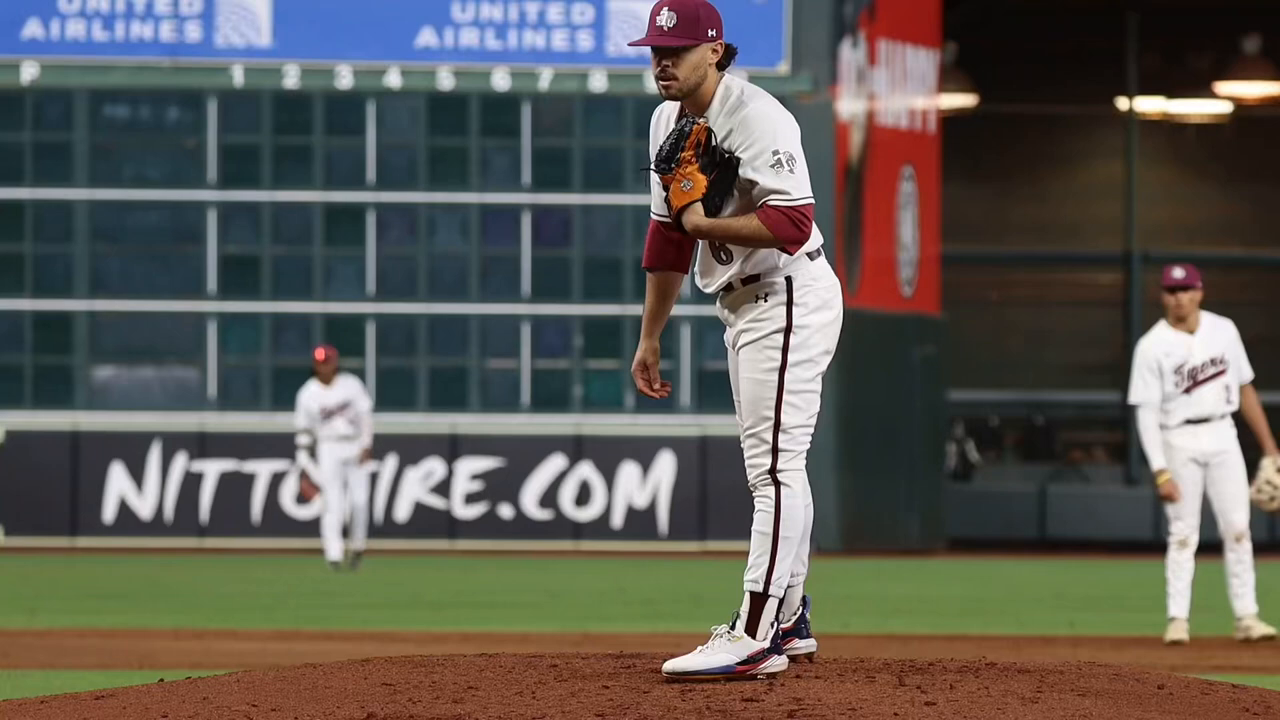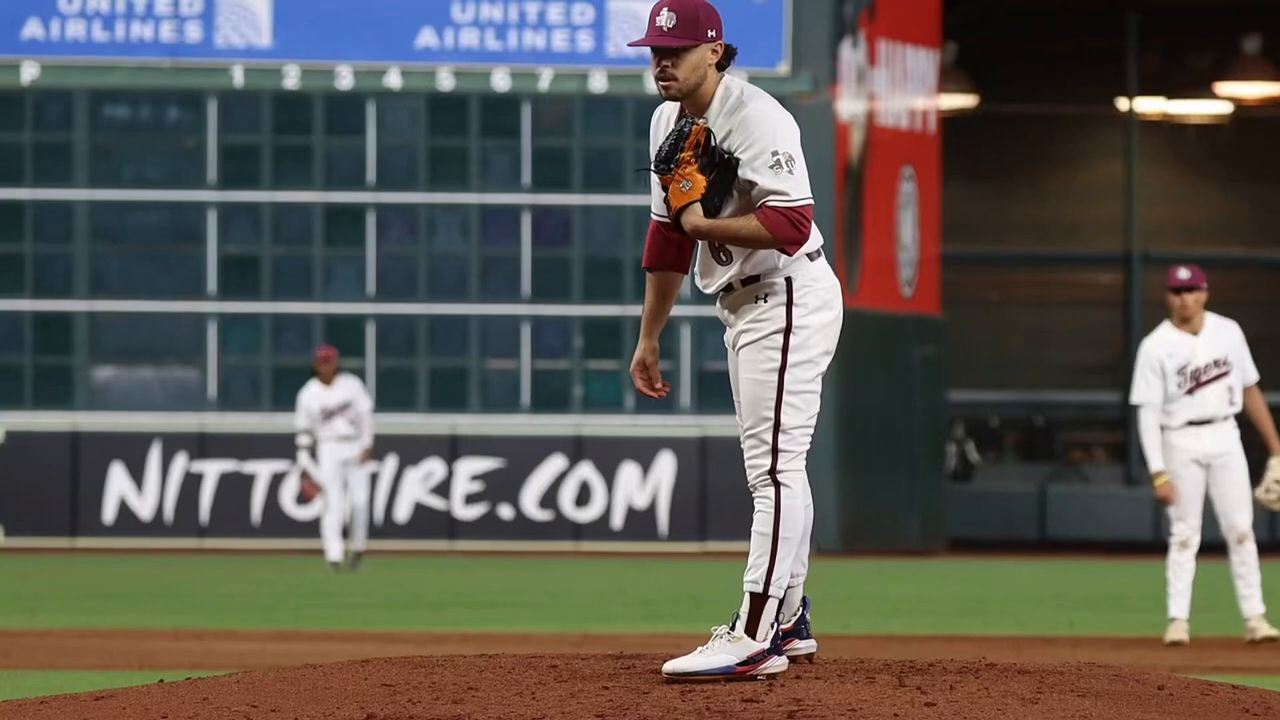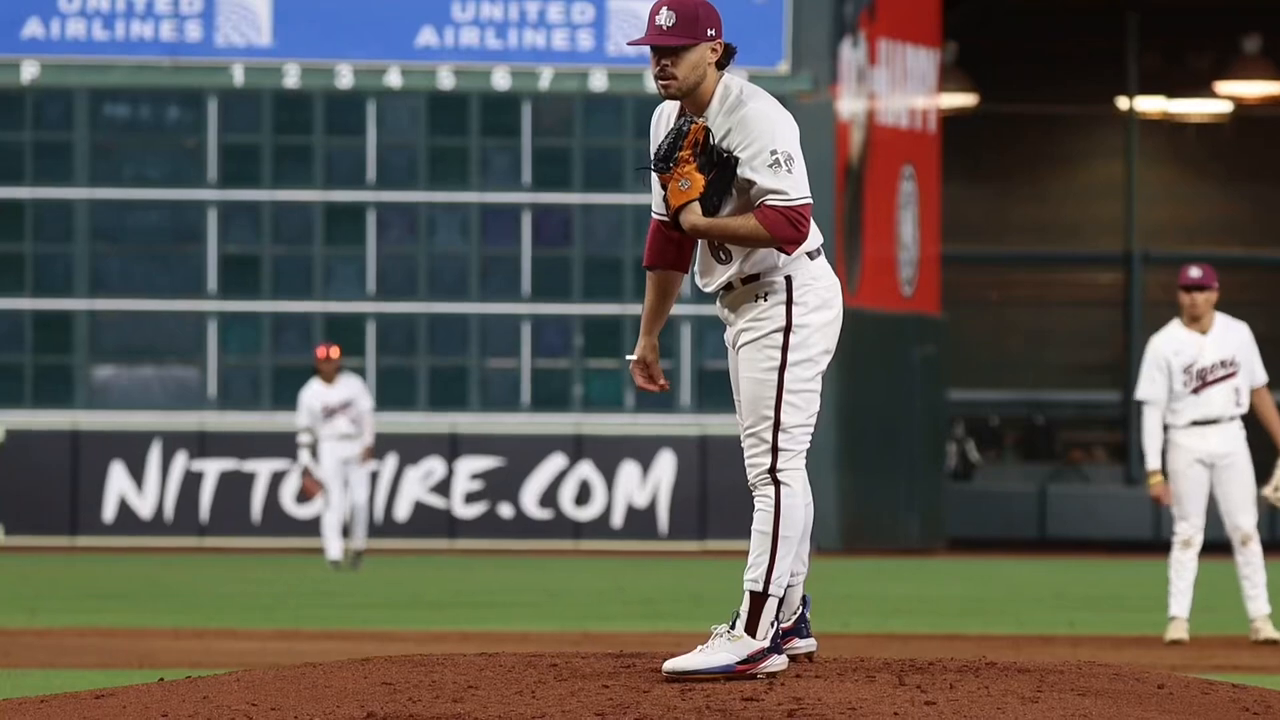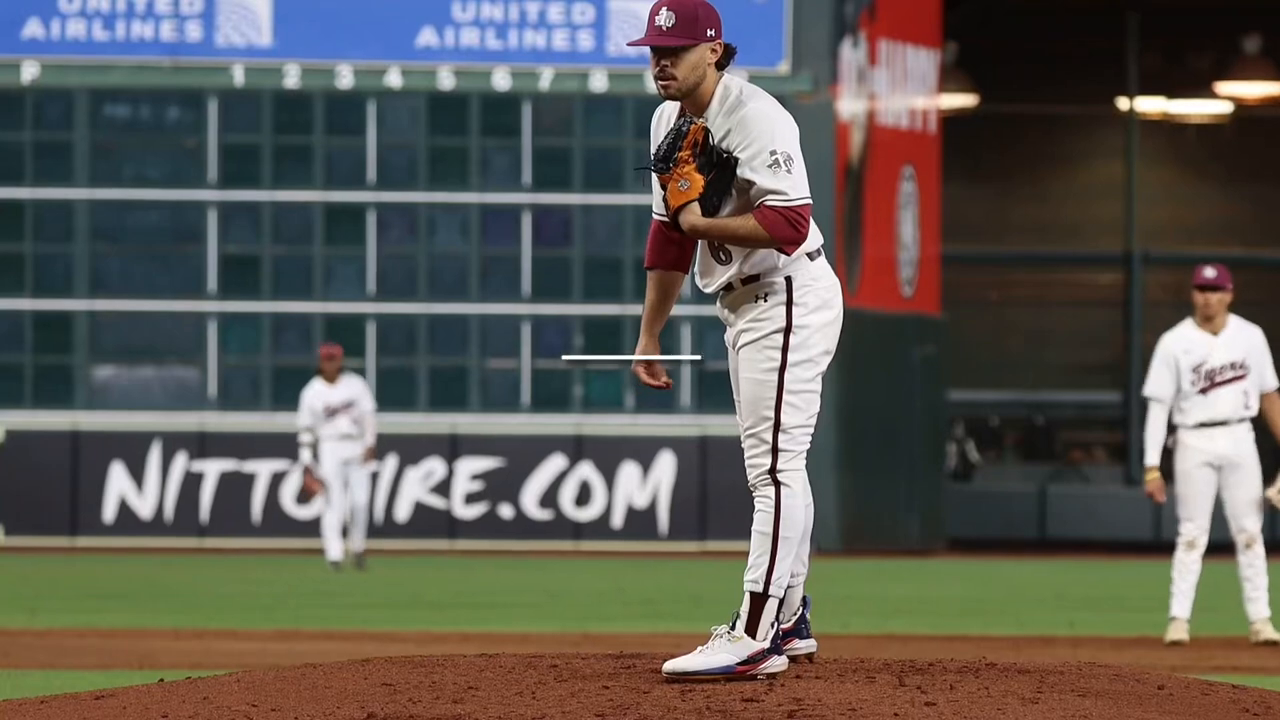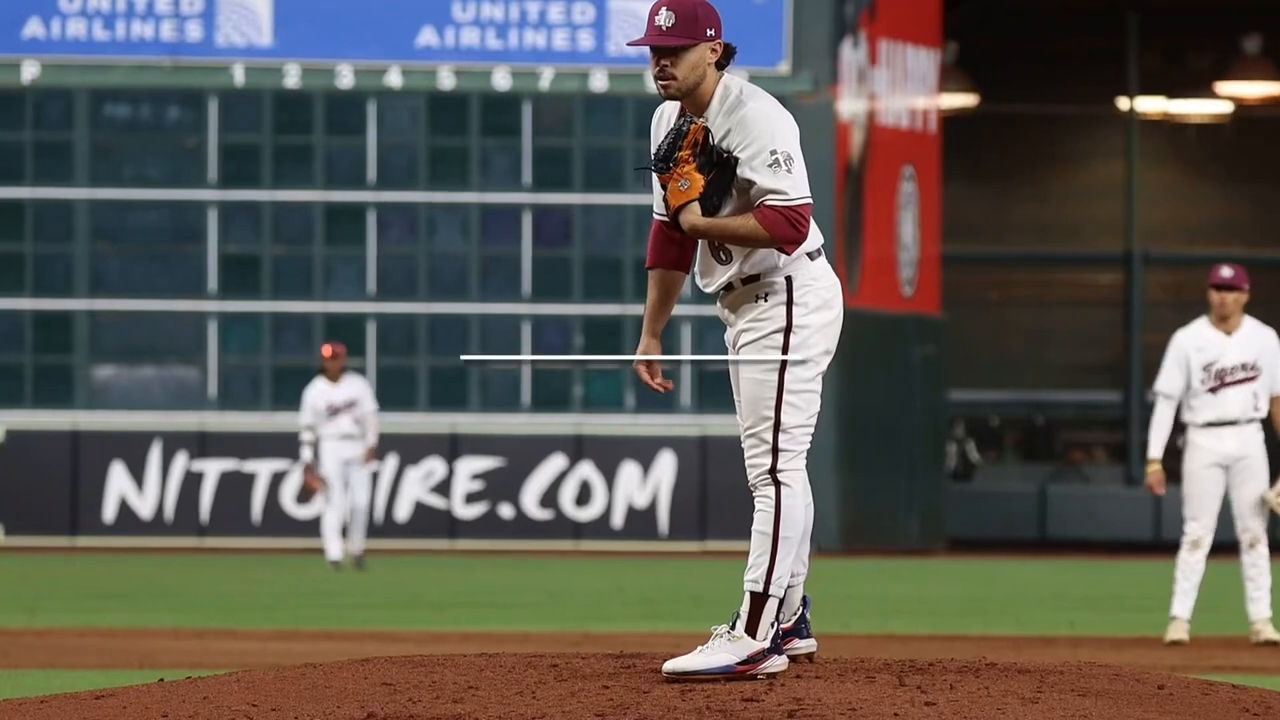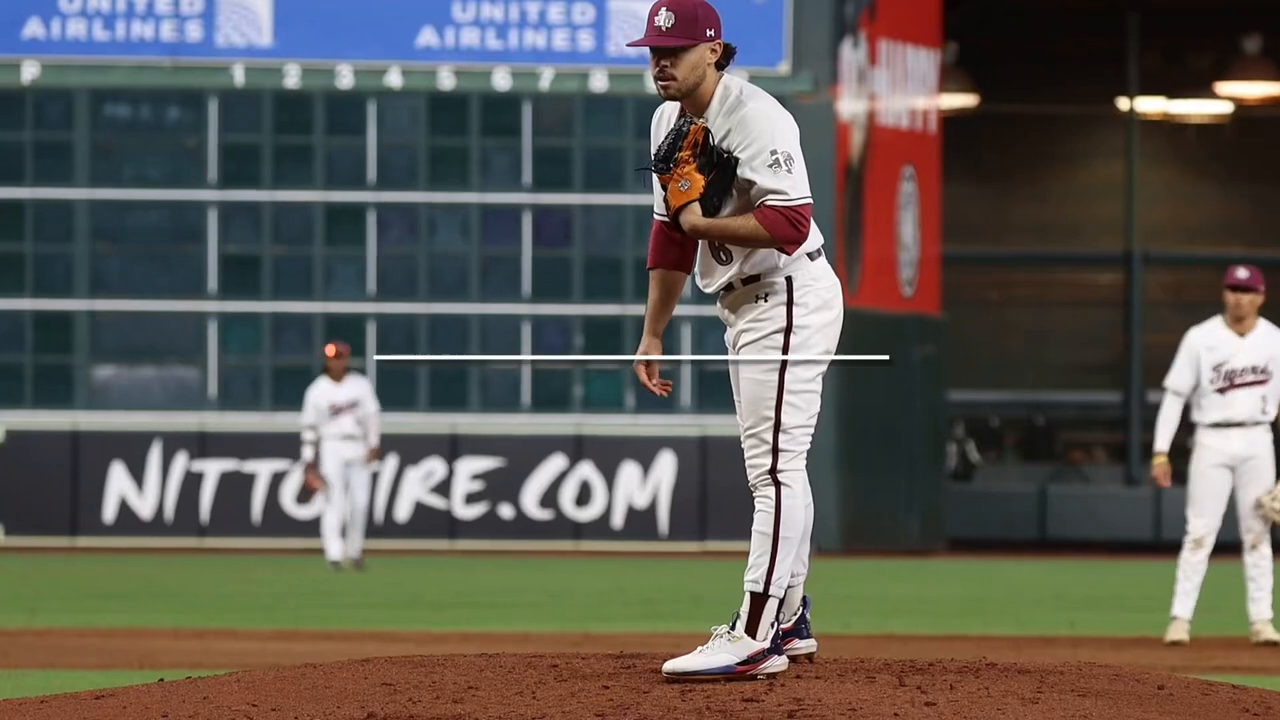
dt=0.1s
person 1, frame 1
left shoulder: (756, 117)
right shoulder: (667, 120)
left elbow: (793, 224)
right elbow: (667, 233)
left wrist: (703, 224)
right wrist: (649, 338)
left hip: (788, 299)
right hip: (742, 304)
left knee: (773, 467)
right knee: (771, 464)
left ankle: (756, 637)
right ankle: (788, 619)
person 1, frame 2
left shoulder: (756, 118)
right shoulder: (668, 121)
left elbow: (792, 225)
right elbow: (667, 234)
left wrist: (702, 225)
right wrist: (648, 337)
left hip: (789, 299)
right hip: (743, 305)
left knee: (773, 467)
right knee: (772, 467)
left ankle: (756, 638)
right ankle: (788, 620)
person 1, frame 3
left shoulder: (756, 116)
right shoulder: (668, 119)
left elbow: (790, 224)
right elbow: (667, 231)
left wrist: (701, 223)
right wrist: (649, 335)
left hip: (788, 299)
right hip: (743, 303)
left knee: (774, 466)
right knee: (775, 464)
left ankle: (756, 637)
right ankle: (788, 619)
person 1, frame 4
left shoulder: (755, 117)
right shoulder: (667, 120)
left elbow: (788, 225)
right elbow: (668, 233)
left wrist: (700, 224)
right wrist: (649, 334)
left hip: (787, 300)
right hip: (743, 305)
left knee: (774, 467)
right knee: (773, 466)
left ankle: (755, 638)
right ankle: (787, 620)
person 1, frame 5
left shoulder: (754, 116)
right shoulder: (667, 120)
left elbow: (789, 224)
right elbow: (669, 233)
left wrist: (701, 223)
right wrist: (651, 334)
left hip: (788, 299)
right hip: (742, 303)
left knee: (773, 466)
right knee: (773, 465)
left ankle: (757, 637)
right ankle: (788, 620)
person 1, frame 6
left shoulder: (755, 117)
right shoulder: (668, 121)
left elbow: (790, 224)
right elbow: (670, 235)
left wrist: (701, 224)
right wrist: (652, 335)
left hip: (788, 300)
right hip: (742, 303)
left knee: (774, 466)
right knee: (774, 466)
left ankle: (756, 637)
right ankle: (788, 620)
person 2, frame 1
left shoulder: (1224, 330)
right shoulder: (1151, 346)
left elbow: (1245, 388)
right elbow: (1146, 414)
right wrist: (1160, 471)
left hip: (1222, 436)
right hip: (1179, 442)
left knee: (1237, 526)
right knee: (1182, 533)
left ankle: (1247, 617)
right ankle: (1178, 620)
person 2, frame 2
left shoulder: (1229, 332)
right shoulder: (1154, 346)
right elbow: (1148, 414)
right wrist: (1159, 473)
left hip: (1225, 438)
right hip: (1181, 443)
left knee: (1240, 528)
right knee: (1184, 534)
right ankle: (1178, 620)
person 2, frame 3
left shoulder: (1238, 333)
right shoulder: (1162, 343)
right elbow: (1152, 409)
right wrist: (1154, 471)
left hip: (1231, 437)
right hip: (1186, 442)
left knee: (1245, 529)
right knee: (1186, 532)
right ankle: (1178, 619)
person 2, frame 4
right shoulder: (1173, 342)
right elbow: (1158, 407)
right wrist: (1152, 467)
left hip: (1240, 440)
right hip: (1194, 444)
left knee: (1249, 531)
right knee: (1191, 534)
right ankle: (1179, 620)
person 2, frame 5
right shoulder: (1187, 339)
right elbow: (1166, 400)
right wrist: (1154, 459)
left hip: (1249, 441)
right hip: (1204, 443)
right knee: (1196, 532)
right ankle: (1179, 619)
person 2, frame 6
right shoulder: (1199, 338)
right elbow: (1174, 397)
right wrist: (1160, 452)
right hip: (1211, 443)
right knee: (1200, 532)
right ankle: (1180, 619)
person 3, frame 1
left shoulder: (863, 44)
right shoulder: (846, 47)
left elbow: (865, 88)
right elbow: (844, 91)
left hip: (859, 122)
right hip: (849, 122)
left knee: (857, 191)
right knee: (848, 195)
left ankle: (854, 275)
right ankle: (849, 274)
person 3, frame 2
left shoulder: (862, 45)
right shoulder: (846, 47)
left elbow: (865, 88)
right elbow: (844, 91)
left hip: (859, 121)
right hip: (849, 122)
left knee: (857, 193)
right knee: (848, 194)
left ankle: (854, 276)
right ankle: (849, 275)
person 3, frame 3
left shoulder: (863, 44)
right shoulder: (846, 46)
left elbow: (865, 87)
right elbow: (844, 90)
left hip: (859, 120)
right hip: (849, 121)
left knee: (857, 197)
right knee: (848, 198)
left ankle: (854, 275)
right ankle: (849, 274)
person 3, frame 4
left shoulder: (863, 45)
right shoulder: (846, 47)
left elbow: (865, 88)
right elbow: (845, 90)
left hip: (859, 122)
right hip: (850, 122)
left knee: (856, 200)
right knee: (848, 199)
left ankle: (854, 276)
right ankle: (849, 273)
person 3, frame 5
left shoulder: (864, 45)
right shoulder: (847, 47)
left elbow: (866, 87)
right elbow: (844, 90)
left hip: (860, 121)
right hip: (849, 121)
left knee: (857, 192)
right knee: (848, 195)
left ankle: (854, 275)
right ankle: (849, 274)
person 3, frame 6
left shoulder: (863, 45)
right shoulder: (847, 46)
left elbow: (866, 87)
right elbow: (844, 89)
left hip: (860, 120)
right hip: (849, 121)
left knee: (857, 193)
right knee: (848, 194)
left ankle: (854, 276)
right ankle: (849, 274)
person 4, frame 1
left shoulder: (352, 383)
right shoulder: (306, 394)
left elbow: (365, 414)
right elbow: (302, 430)
left wrist: (366, 446)
right wrist: (303, 465)
left hip: (355, 448)
right hip: (328, 450)
left knee: (360, 500)
right knee: (332, 504)
left ankle: (357, 547)
right ankle: (334, 557)
person 4, frame 2
left shoulder: (352, 383)
right shoulder: (307, 395)
left elbow: (366, 415)
right elbow: (303, 431)
left wrist: (367, 446)
right wrist: (304, 465)
left hip: (356, 449)
right hip: (329, 450)
left knee: (360, 501)
right knee: (333, 504)
left ankle: (358, 547)
right ankle: (334, 557)
person 4, frame 3
left shoulder: (353, 382)
right shoulder: (308, 393)
left elbow: (366, 413)
right elbow: (304, 429)
left wrist: (369, 444)
right wrist: (305, 464)
left hip: (356, 447)
right hip: (329, 449)
left knee: (360, 500)
right knee: (333, 503)
left ankle: (357, 548)
right ankle: (334, 557)
person 4, frame 4
left shoulder: (355, 383)
right shoulder: (310, 392)
left elbow: (368, 414)
right elbow: (305, 429)
left wrist: (370, 445)
right wrist: (307, 463)
left hip: (357, 448)
right hip: (330, 449)
left knee: (360, 501)
right knee: (333, 504)
left ankle: (357, 550)
right ankle: (334, 557)
person 4, frame 5
left shoulder: (358, 382)
right shoulder: (313, 391)
left elbow: (370, 414)
right elbow: (307, 427)
left wrist: (372, 445)
right wrist: (308, 462)
left hip: (358, 448)
right hip: (331, 448)
left knee: (361, 502)
right knee: (333, 503)
left ankle: (356, 551)
right ankle: (334, 557)
person 4, frame 6
left shoulder: (361, 384)
right shoulder: (316, 390)
left elbow: (372, 415)
right elbow: (309, 426)
left wrist: (374, 446)
right wrist: (309, 462)
left hip: (359, 449)
right hip: (332, 449)
left knee: (360, 503)
right knee: (334, 504)
left ankle: (354, 554)
right ankle: (334, 557)
